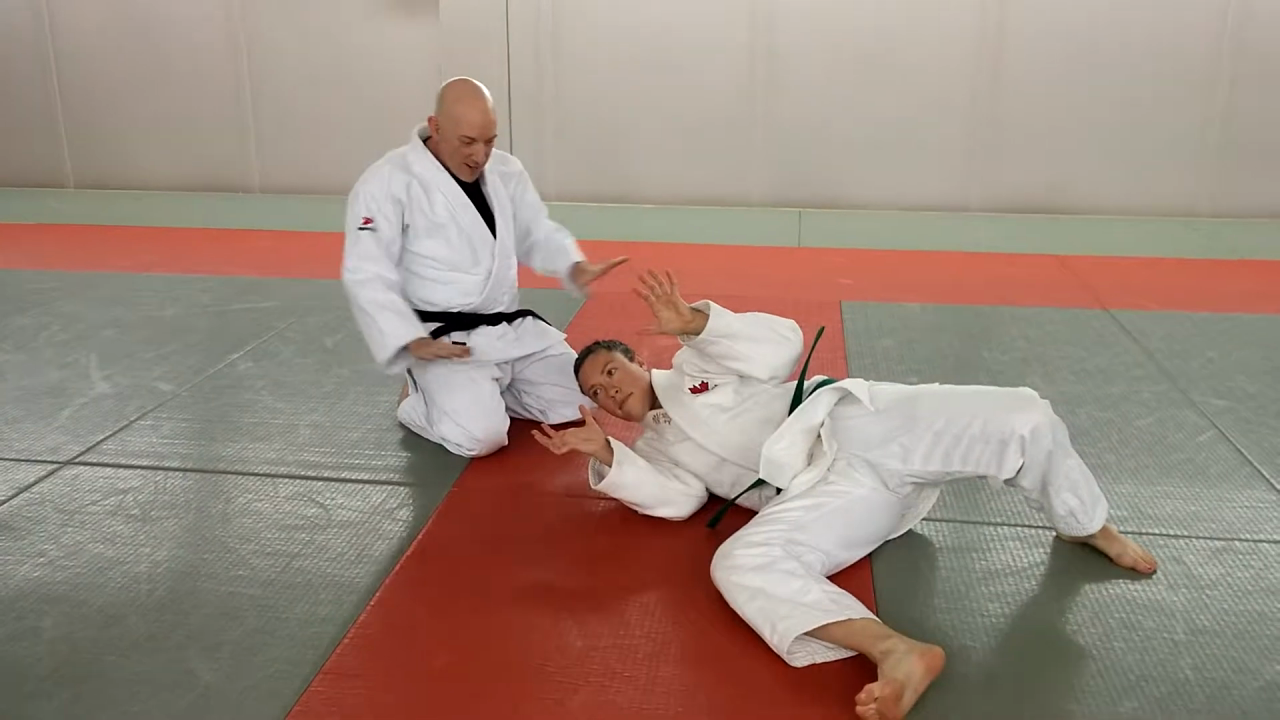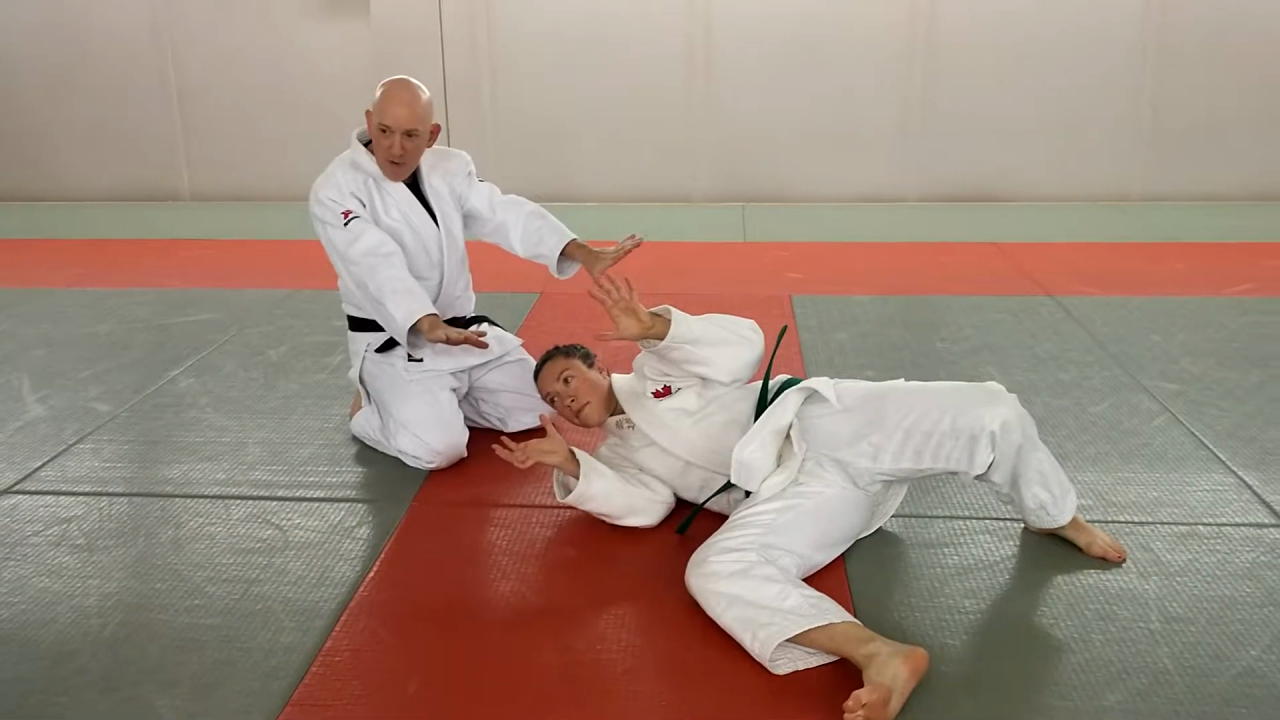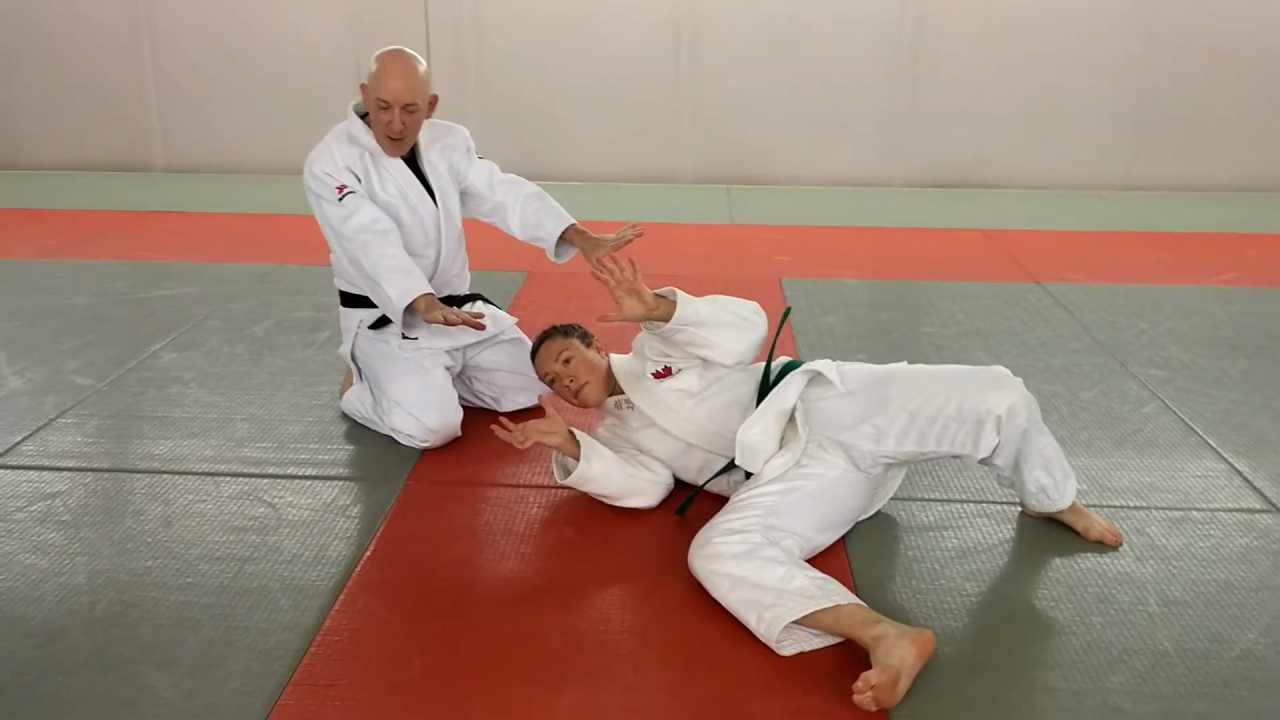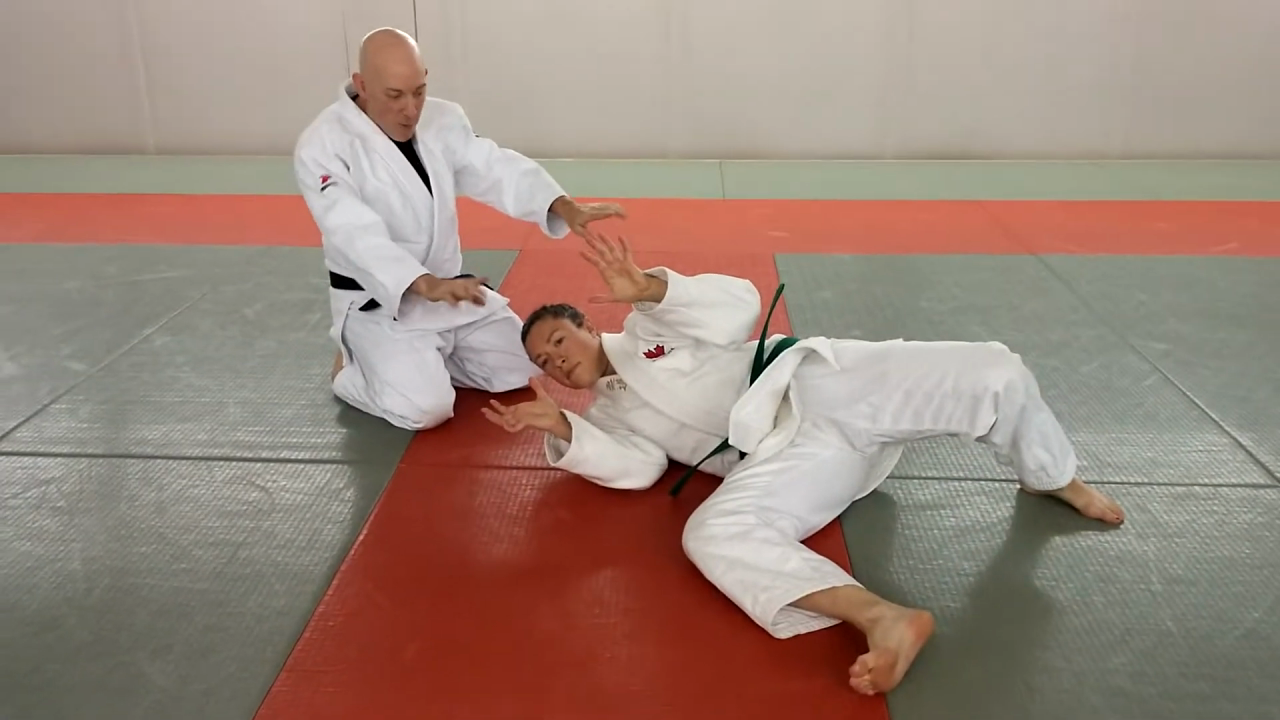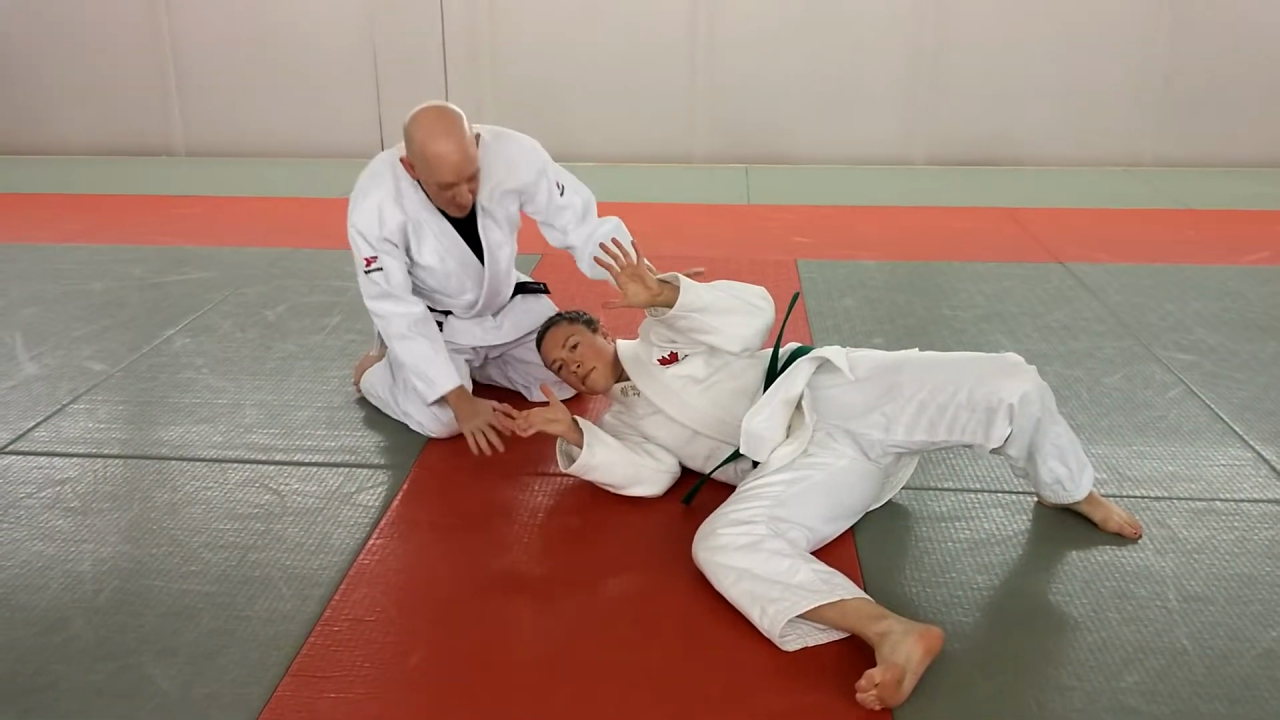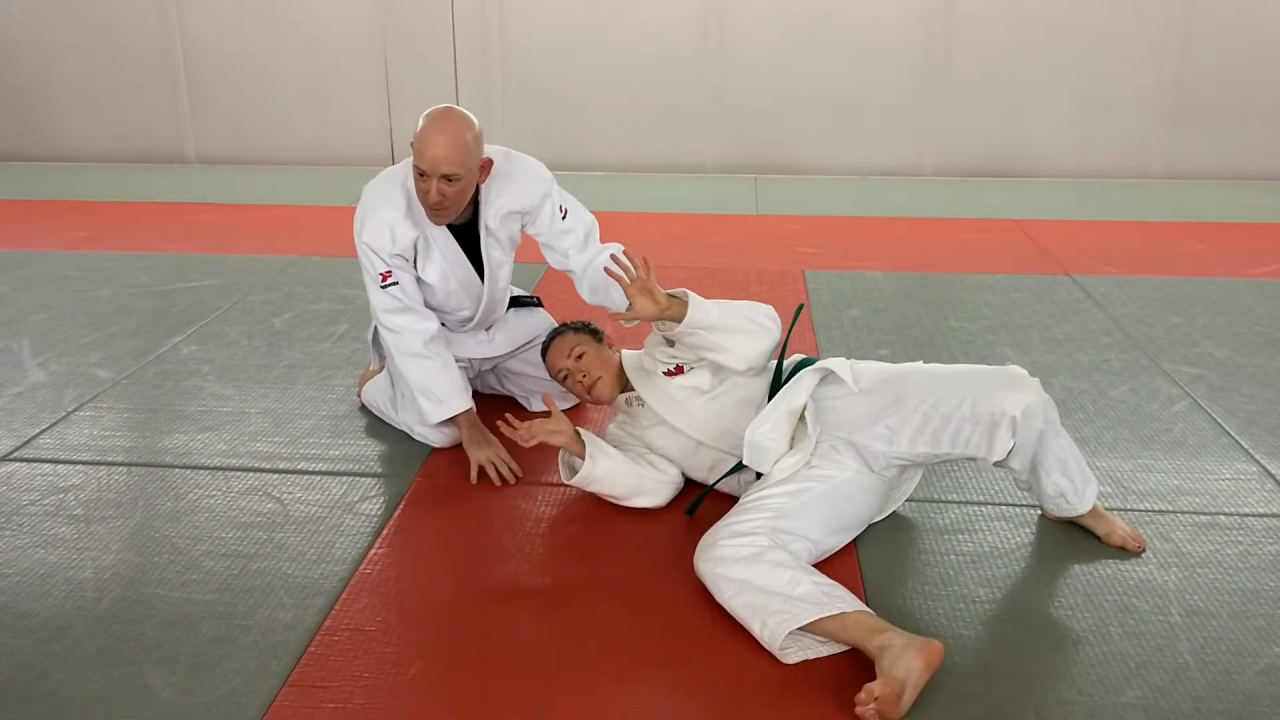
dt=0.7s
person 1, frame 1
left shoulder: (696, 362)
right shoulder: (656, 447)
left elbow: (779, 344)
right elbow: (675, 497)
left wrist: (694, 323)
right wrist: (603, 455)
left hip: (859, 423)
right hip: (820, 486)
left knee: (1021, 417)
right knee: (738, 566)
left ankle: (1088, 528)
right ankle: (897, 652)
person 1, frame 2
left shoulder: (655, 367)
right shoulder: (617, 453)
left elbow: (740, 346)
right elbow: (642, 504)
left wrist: (653, 327)
right wrist: (568, 465)
left hip: (825, 422)
right hip: (788, 488)
left knee: (990, 412)
right knee: (713, 572)
left ankle: (1057, 520)
right ankle: (880, 655)
person 1, frame 3
left shoulder: (655, 344)
right shoulder: (617, 432)
left elbow: (744, 328)
right elbow: (643, 484)
left wrist: (658, 308)
right wrist: (568, 446)
left hip: (826, 404)
right hip: (789, 469)
left knee: (994, 394)
right knee: (716, 555)
left ankle: (1054, 504)
right ankle: (886, 636)
person 1, frame 4
left shoulder: (647, 326)
right shoulder: (609, 413)
left elbow: (737, 307)
right elbow: (636, 467)
left wrist: (648, 288)
right wrist: (560, 428)
left hip: (822, 382)
right hip: (784, 449)
left knee: (991, 371)
right knee: (711, 536)
left ankle: (1054, 481)
right ankle: (883, 618)
person 1, frame 5
left shoulder: (662, 332)
right shoulder: (623, 420)
left elbow: (750, 313)
right elbow: (649, 475)
left wrist: (662, 294)
right wrist: (574, 436)
left hip: (834, 391)
right hip: (798, 456)
left knee: (1008, 382)
right knee: (721, 546)
left ankle: (1072, 495)
right ankle: (892, 632)
person 1, frame 6
left shoulder: (667, 344)
right shoulder: (625, 432)
left elbow: (756, 334)
right elbow: (651, 486)
left wrist: (669, 309)
right wrist: (575, 446)
left hip: (843, 402)
right hip: (802, 470)
left knee: (1011, 395)
right knee: (723, 556)
left ankle: (1075, 507)
right ankle: (893, 646)
person 2, frame 1
left shoulder: (505, 170)
right shoulder: (387, 182)
left elbow: (537, 232)
right elbow: (367, 275)
left wrist: (576, 268)
right wrist: (412, 342)
left hip: (512, 329)
right hip: (439, 339)
left knee: (579, 405)
right knee: (478, 437)
left ankle: (482, 391)
right ankle: (417, 398)
person 2, frame 2
left shoulder: (449, 168)
right shoulder: (336, 190)
left elbow: (505, 216)
right elbow: (377, 267)
left wrist: (582, 253)
right wrist: (428, 325)
left hip: (463, 329)
right hip: (394, 343)
left knee: (538, 410)
right knee: (438, 447)
left ankle: (442, 400)
right ankle: (370, 410)
person 2, frame 3
left shoulder: (448, 141)
right shoulder: (331, 162)
left elbow: (503, 194)
right elbow: (373, 244)
left wrist: (581, 238)
right wrist: (424, 304)
left hip: (457, 308)
right hip: (386, 321)
left knee: (530, 389)
right knee: (432, 426)
left ankle: (437, 378)
right ankle: (363, 387)
person 2, frame 4
left shoulder: (442, 119)
right shoulder: (322, 146)
left elbow: (497, 170)
right elbow: (356, 235)
left wrist: (566, 207)
right wrist: (425, 286)
left hip: (450, 289)
right hip: (378, 305)
left knee: (524, 371)
right knee: (425, 406)
left ankle: (428, 358)
right ankle: (352, 369)
person 2, frame 5
left shoulder: (512, 154)
right shoulder: (374, 202)
left elbow: (574, 222)
right elbow: (397, 311)
right wrist: (458, 400)
left hip: (506, 305)
right hip: (429, 324)
left knee: (571, 380)
right knee: (436, 420)
left ankle: (471, 363)
right ankle: (374, 369)
person 2, frame 6
left shoulder: (520, 177)
right shoulder: (381, 214)
left elbow: (581, 251)
right elbow: (408, 329)
right wrist: (469, 426)
left hip: (498, 315)
right hip: (425, 332)
left knee: (568, 389)
right knee: (441, 430)
left ankle: (470, 373)
right ankle: (380, 379)
